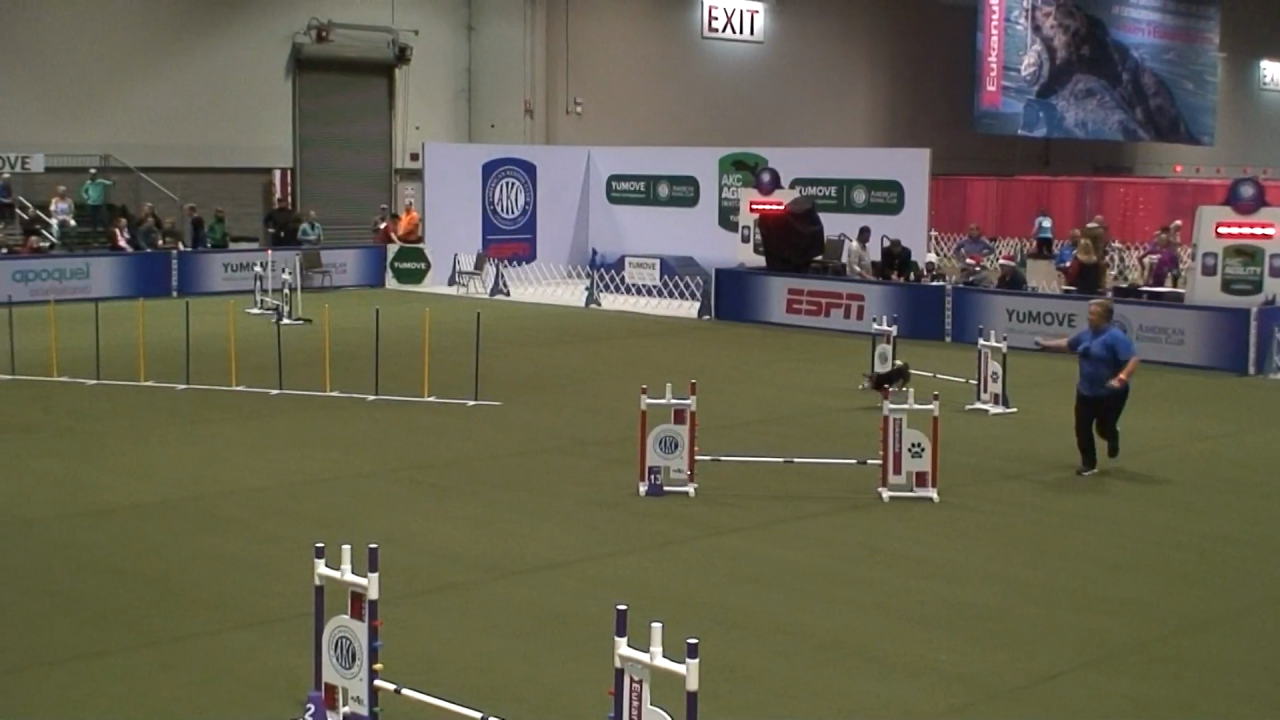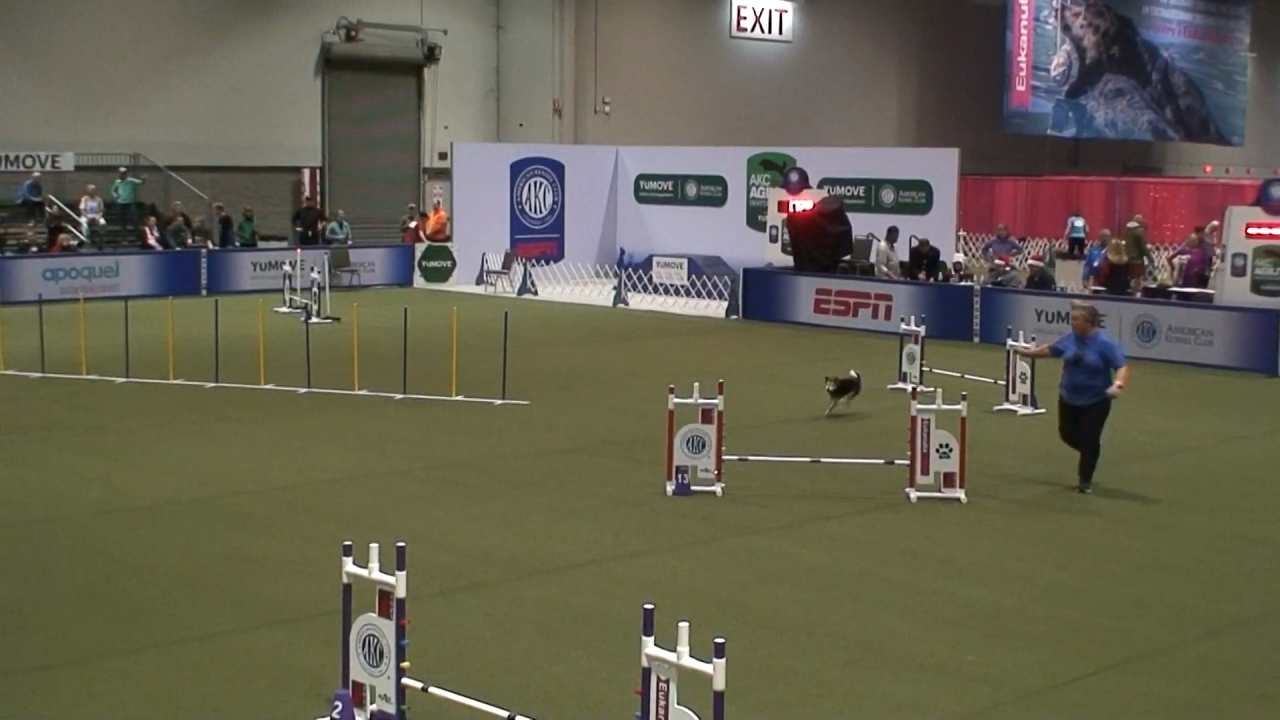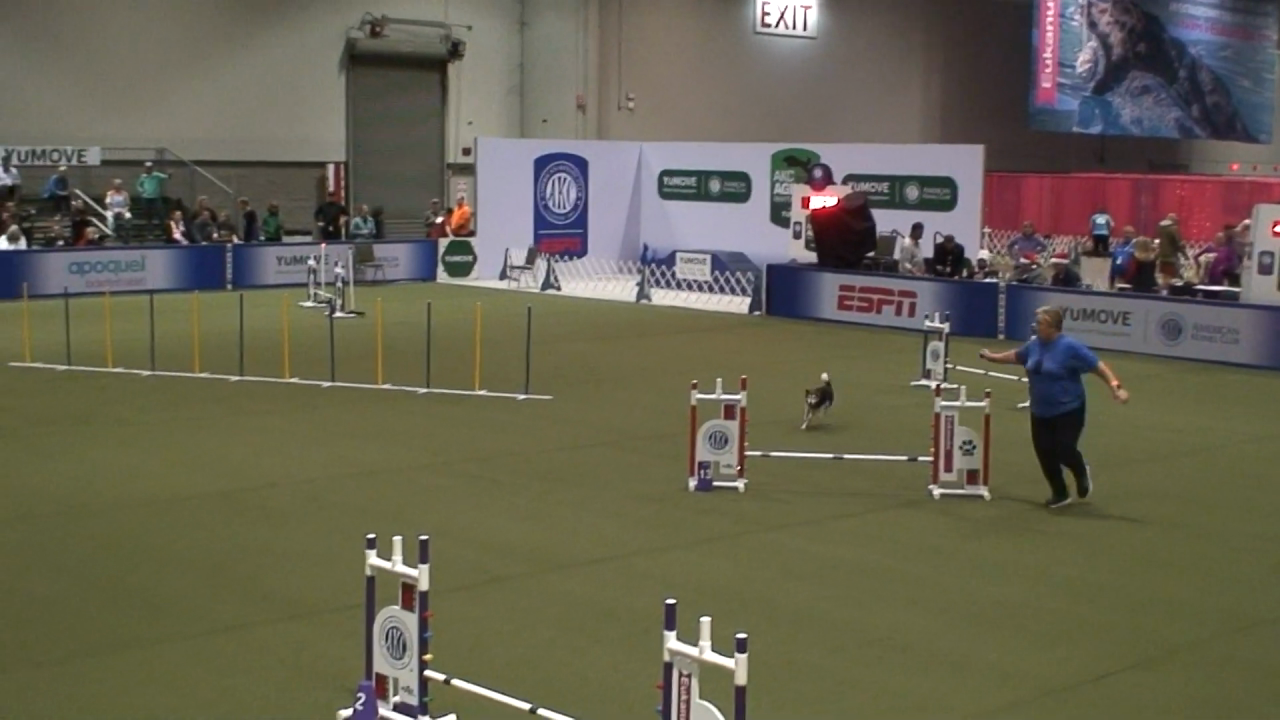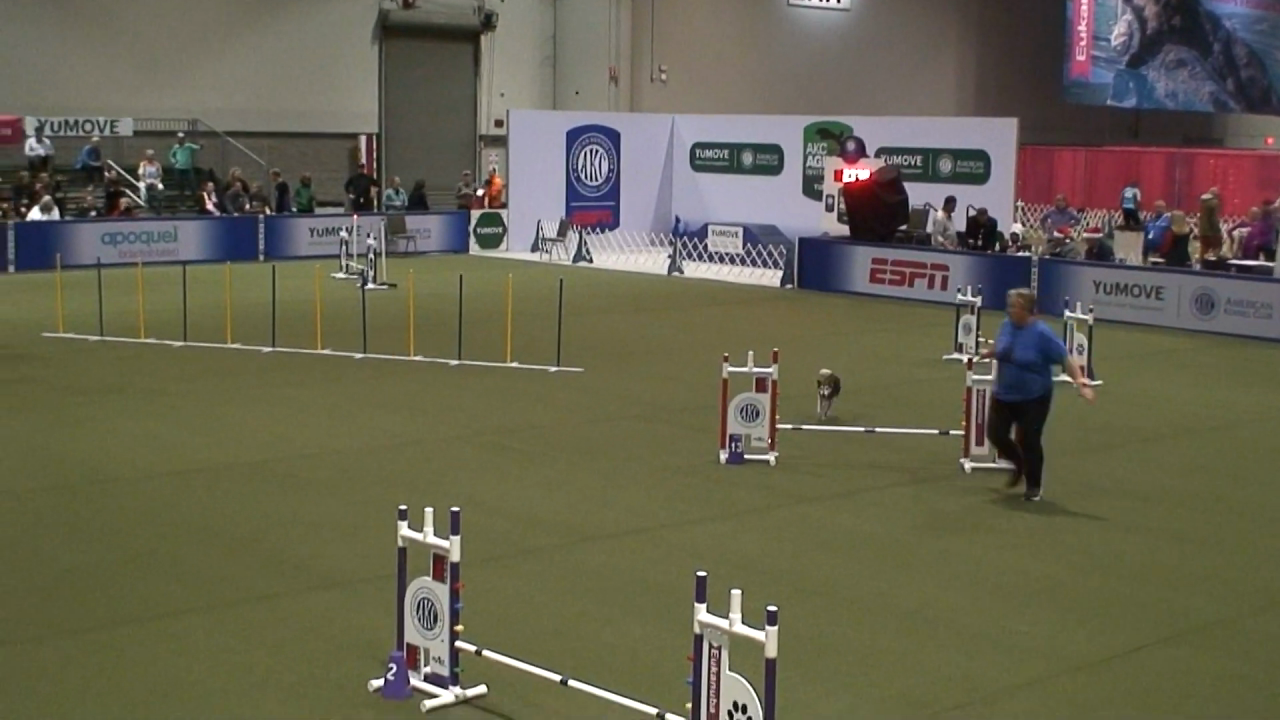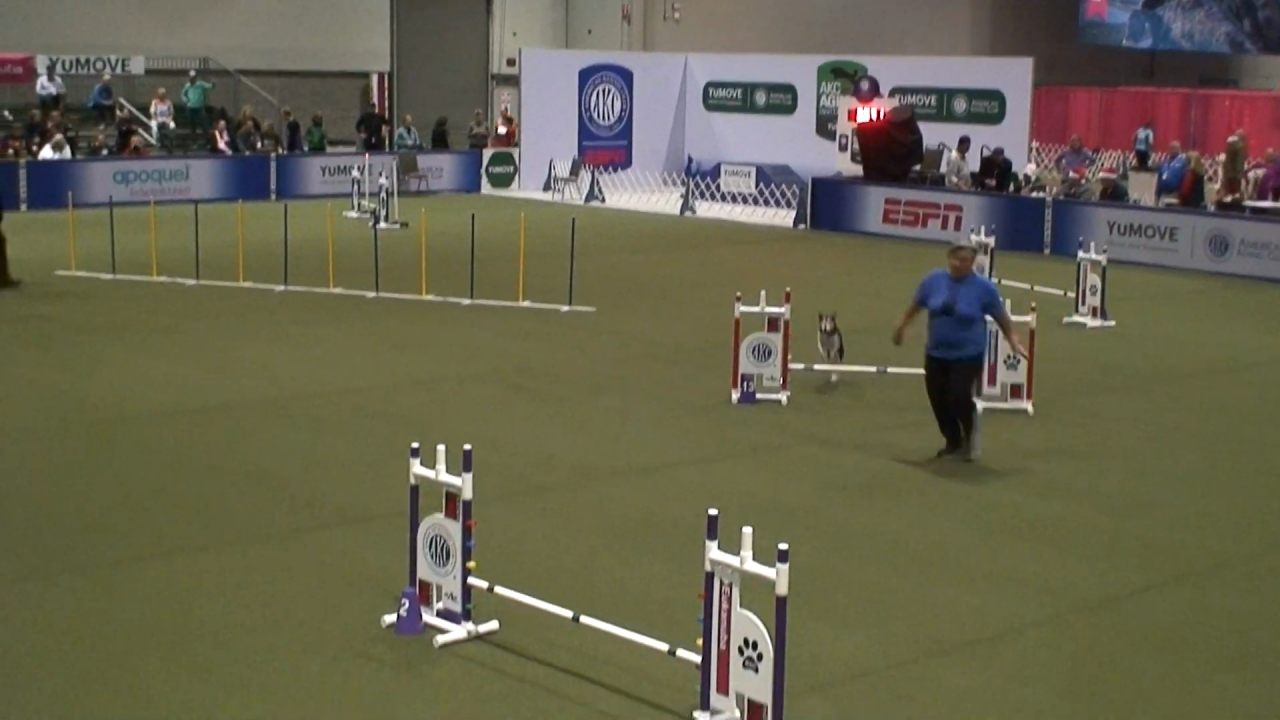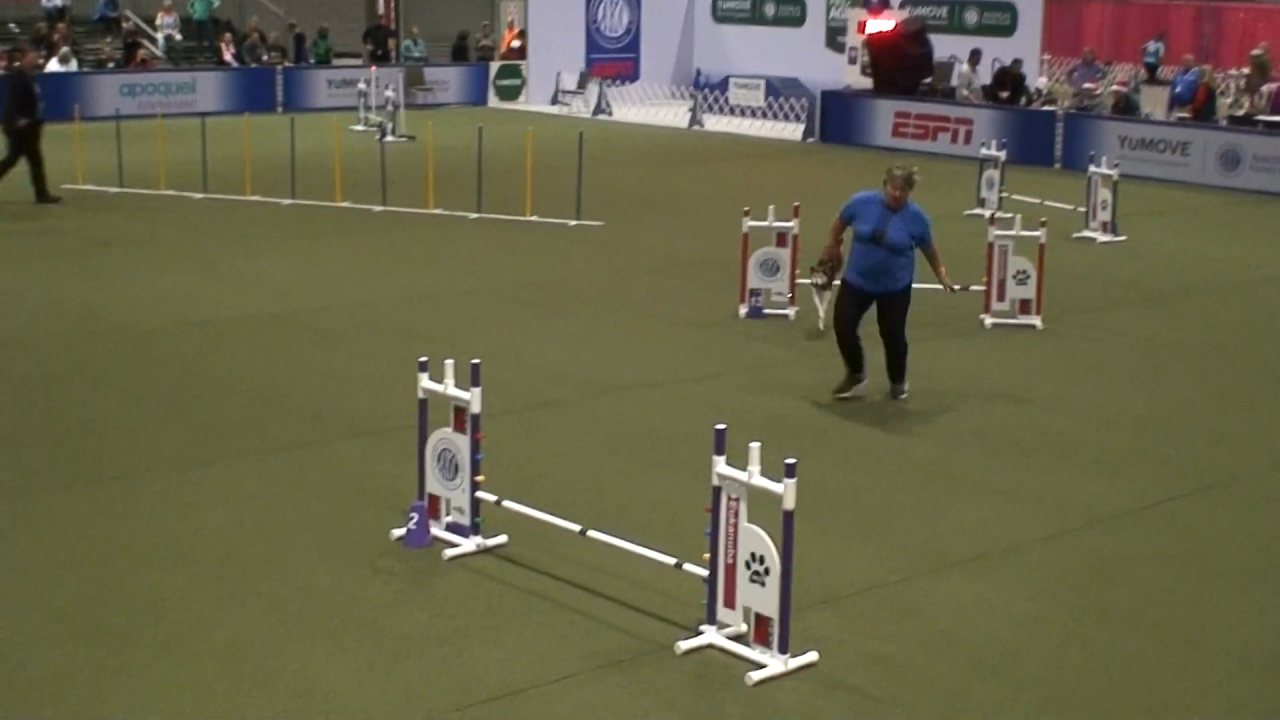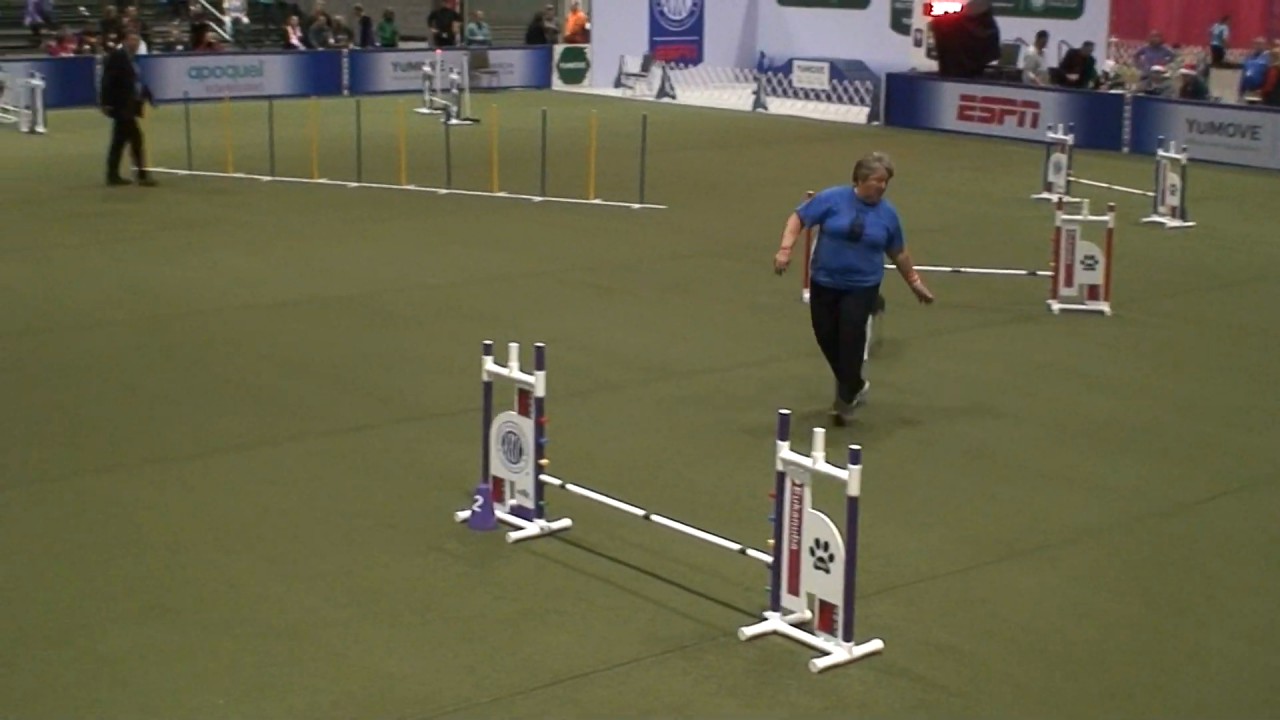
dt=0.3s
person 1, frame 1
left shoulder: (1116, 337)
right shoulder: (1087, 333)
left elbow: (1133, 361)
right elbow: (1068, 344)
left wrist: (1121, 379)
right wrist: (1046, 344)
left hip: (1112, 392)
right hip: (1086, 390)
left knee: (1103, 428)
right knee: (1082, 427)
left ankle: (1112, 439)
right ankle: (1088, 463)
person 1, frame 2
left shoulder: (1105, 344)
right shoulder: (1069, 339)
left elbow: (1122, 367)
right elbow: (1049, 350)
left wrist: (1118, 386)
right wrist: (1027, 352)
left hip: (1096, 401)
right hip: (1069, 399)
left knee: (1089, 439)
right knee: (1067, 434)
left ankle: (1086, 479)
right ankle: (1088, 453)
person 1, frame 3
left shoulder: (1070, 348)
right shoulder: (1034, 344)
left elbow: (1098, 366)
right elbow: (1016, 355)
left wrist: (1116, 387)
right wrist: (992, 357)
left hip: (1069, 409)
right hip: (1041, 410)
left knee: (1064, 451)
right knee: (1044, 452)
left ankle: (1081, 473)
right ankle: (1060, 494)
person 1, frame 4
left shoulder: (1042, 334)
right shoulder: (1007, 327)
left elbow: (1066, 359)
left wrist: (1082, 384)
right wrist: (988, 353)
left hip: (1034, 398)
right hip: (1003, 396)
left knee: (1031, 441)
right knee: (996, 434)
left ankle: (1034, 486)
right ankle: (1020, 463)
person 1, frame 5
left shoulder: (983, 287)
right shoulder: (934, 280)
left elbow: (1000, 315)
right elbow: (916, 304)
left wrist: (1014, 340)
right wrist: (901, 326)
left hip: (968, 355)
right hip: (937, 353)
left knee: (959, 397)
right knee: (939, 399)
left ankle: (967, 437)
right ankle: (953, 442)
person 1, frame 6
left shoulder: (915, 217)
right shoulder: (862, 202)
left elbow: (928, 247)
right elbow: (841, 220)
left wrist: (940, 275)
right wrist: (833, 245)
left hip: (894, 287)
right hip: (856, 283)
left knee: (892, 336)
right knee: (842, 325)
left ankle: (898, 380)
right ankle: (856, 375)
person 1, frame 7
left shoulder: (887, 213)
right shoulder: (832, 198)
left elbow: (898, 252)
right elbow: (797, 218)
left wrist: (915, 283)
right wrist: (785, 248)
left hip: (862, 285)
right hip: (825, 282)
left knee: (851, 335)
right knee: (826, 338)
left ankle: (845, 398)
right ankle: (854, 386)
